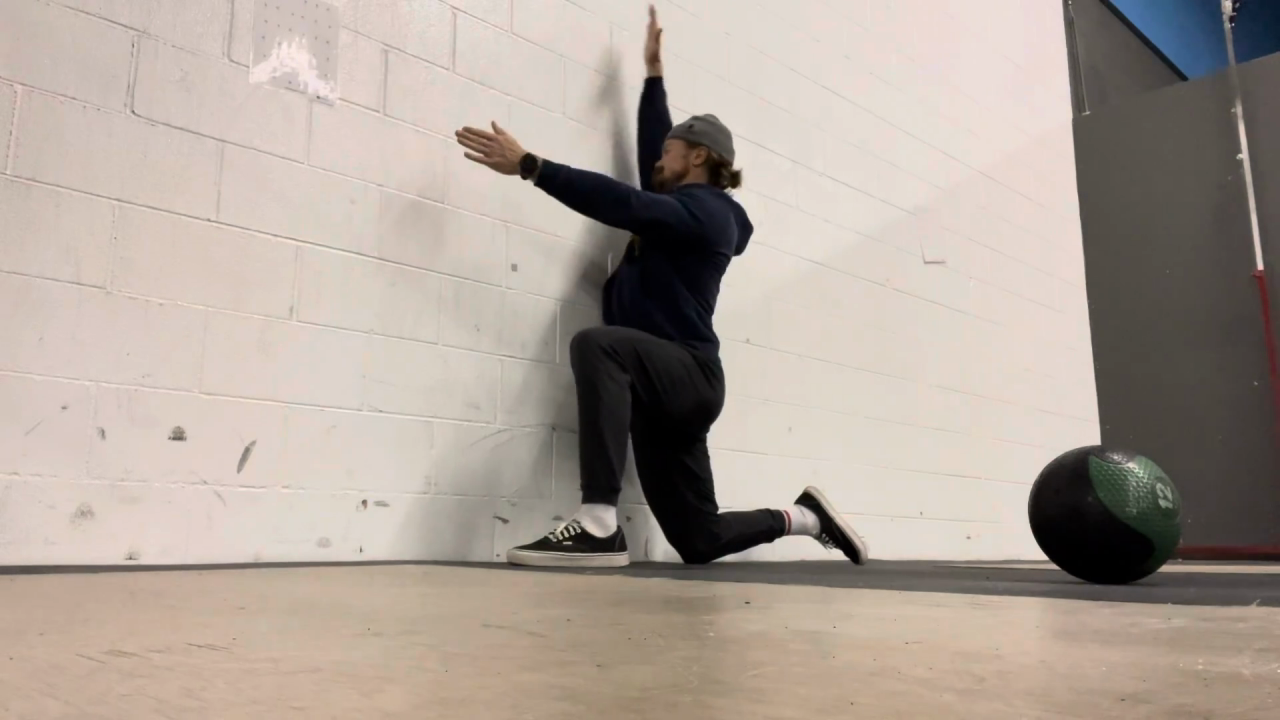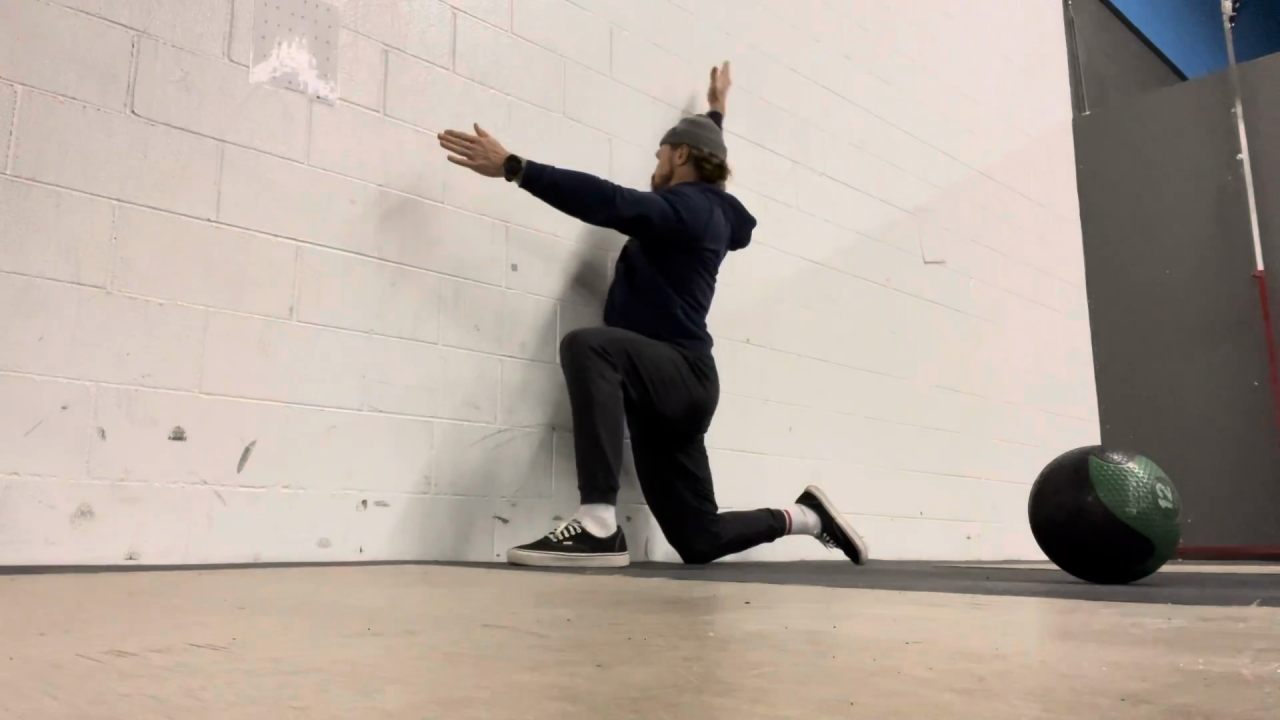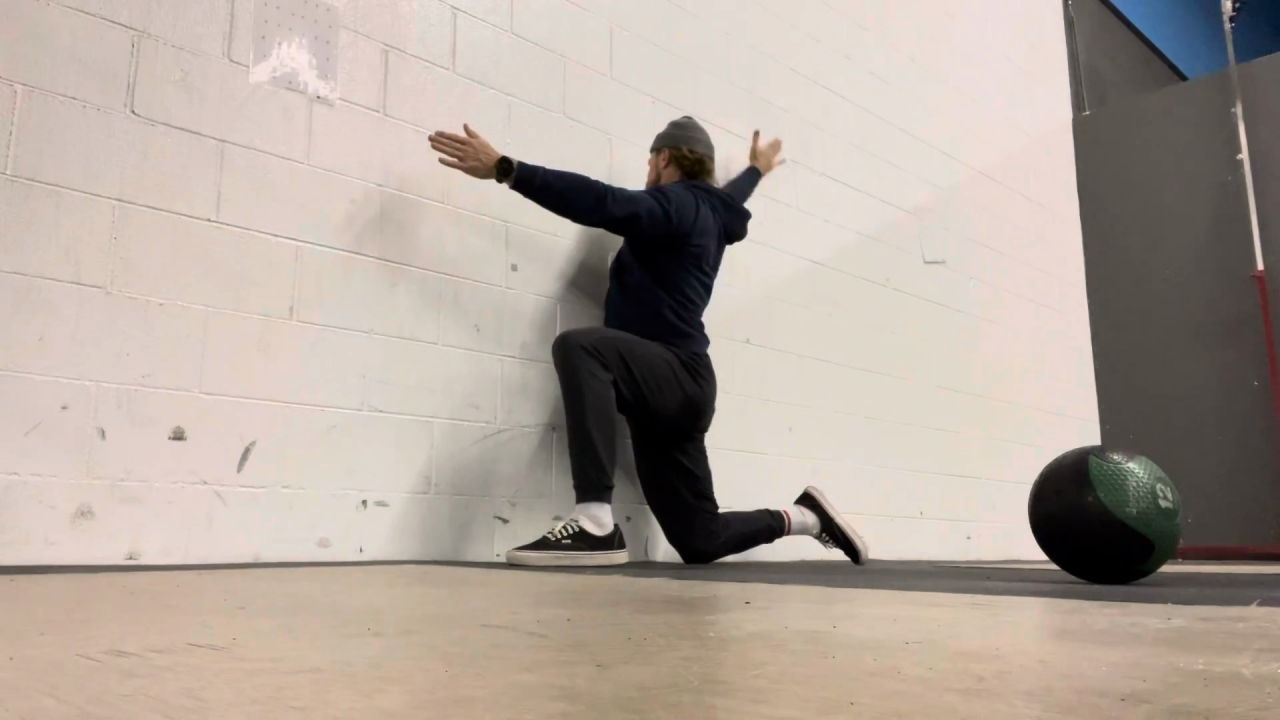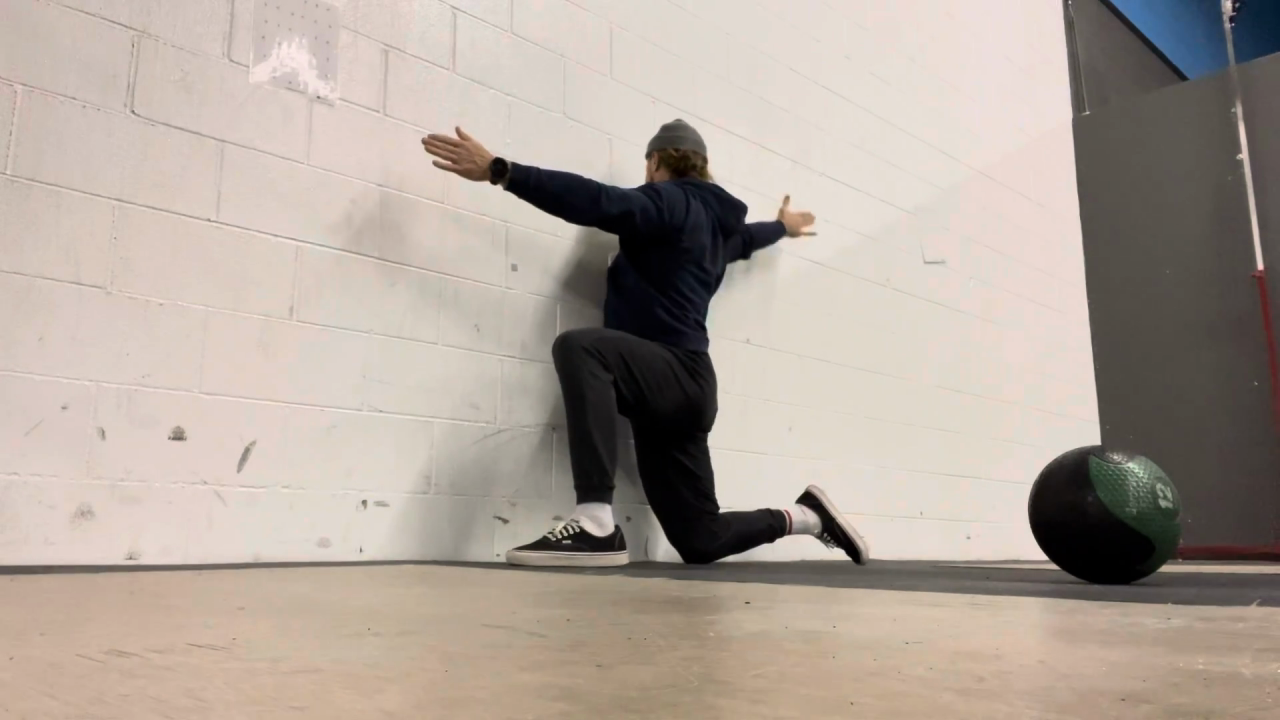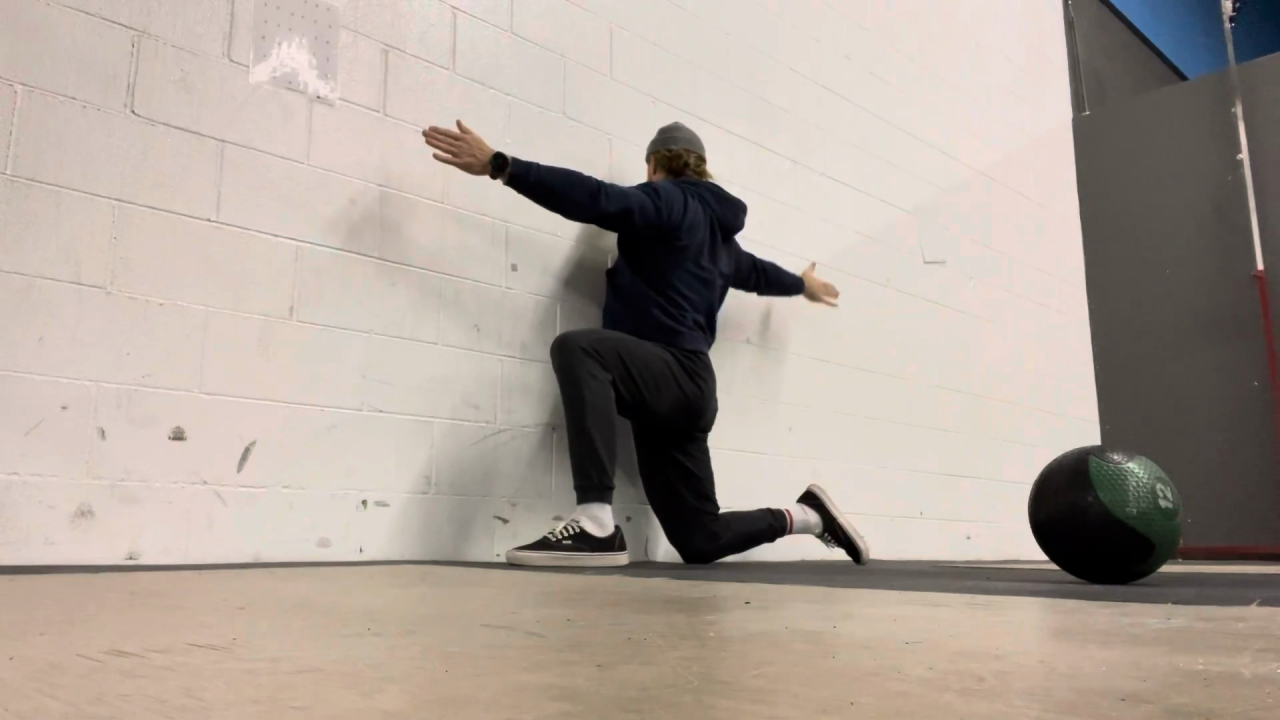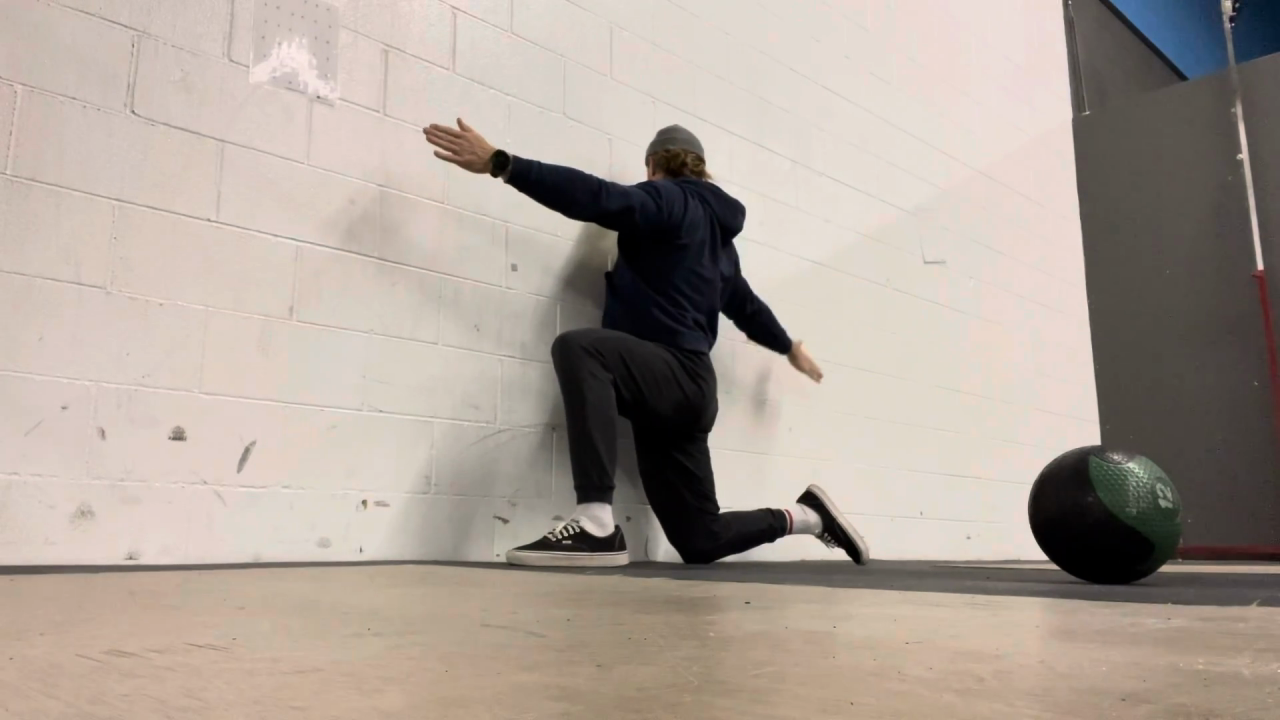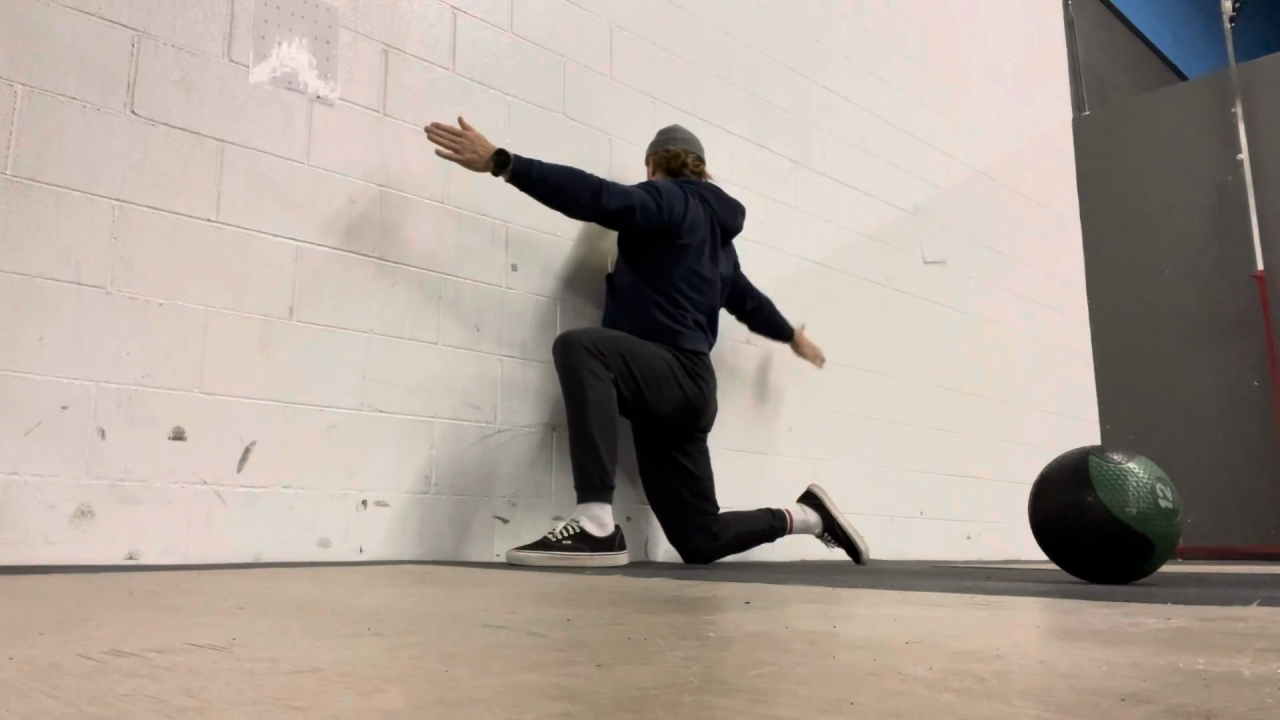
dt=0.3s
person 1, frame 1
left shoulder: (706, 211)
right shoulder: (677, 207)
left elbow: (620, 203)
right elbow: (651, 141)
left wrist: (529, 165)
right wrist: (652, 71)
left hip: (688, 376)
right hip: (665, 387)
left knee: (597, 345)
right knee: (699, 541)
left ankle: (599, 525)
right ankle: (803, 517)
person 1, frame 2
left shoulder: (690, 208)
right shoulder: (705, 207)
left elbow: (607, 202)
right elbow: (709, 164)
left wrist: (511, 166)
right wrist: (715, 114)
left hip: (680, 377)
right hip: (673, 388)
right knee: (698, 540)
left ankle: (597, 526)
right ankle: (806, 516)
person 1, frame 3
left shoulder: (677, 205)
right shoulder: (705, 211)
left elbow: (600, 203)
right elbow: (729, 197)
left wrist: (504, 168)
right wrist: (756, 171)
left hip: (676, 377)
right hip: (675, 385)
right knee: (700, 541)
left ankle: (595, 525)
right ankle: (805, 517)
person 1, frame 4
left shoulder: (670, 202)
right shoulder: (712, 220)
left elbow: (594, 202)
right elbow: (746, 238)
left wrist: (497, 169)
right wrist: (784, 225)
left hip: (675, 376)
right hip: (680, 385)
right knee: (699, 541)
left ankle: (595, 526)
right ankle: (806, 517)
person 1, frame 5
left shoulder: (669, 201)
right shoulder: (714, 225)
left elbow: (594, 199)
right elbow: (754, 270)
left wrist: (498, 165)
right wrist: (803, 284)
left hip: (675, 376)
right hip: (684, 387)
right knee: (701, 542)
left ankle: (596, 526)
right ankle: (807, 516)
person 1, frame 6
left shoulder: (668, 201)
right shoulder: (714, 228)
left elbow: (595, 197)
right elbow: (744, 303)
left wrist: (498, 162)
right wrist: (790, 349)
left hip: (677, 377)
right hip: (683, 387)
right knee: (700, 541)
left ankle: (595, 527)
right ankle: (806, 517)
person 1, frame 7
left shoulder: (669, 201)
right shoulder: (715, 230)
left elbow: (595, 197)
right elbow: (745, 297)
left wrist: (500, 161)
right wrist: (792, 336)
left hip: (676, 377)
right hip: (685, 387)
right knee: (700, 542)
left ankle: (596, 526)
right ankle: (807, 517)
